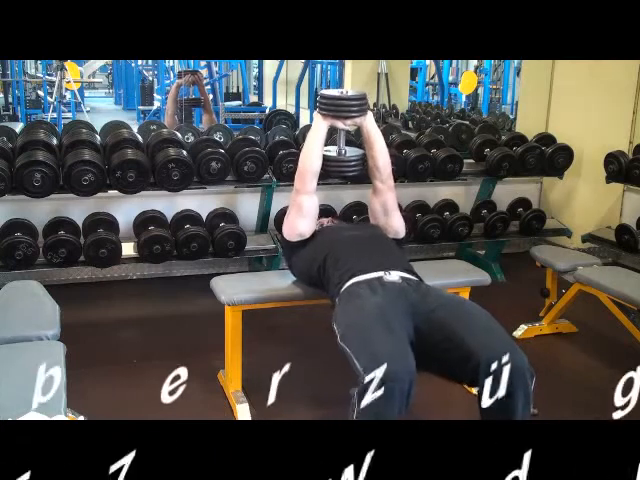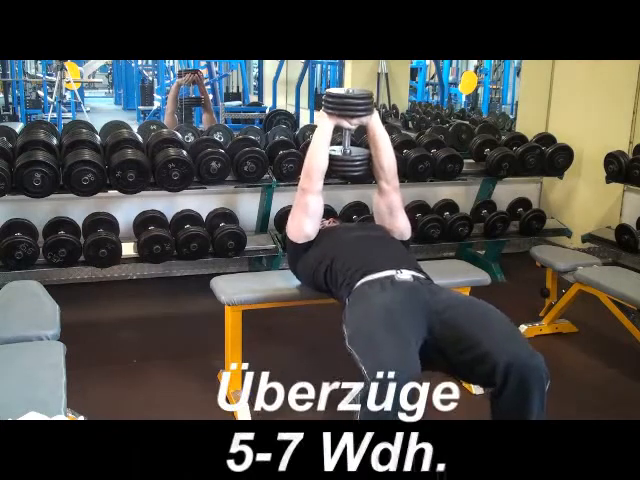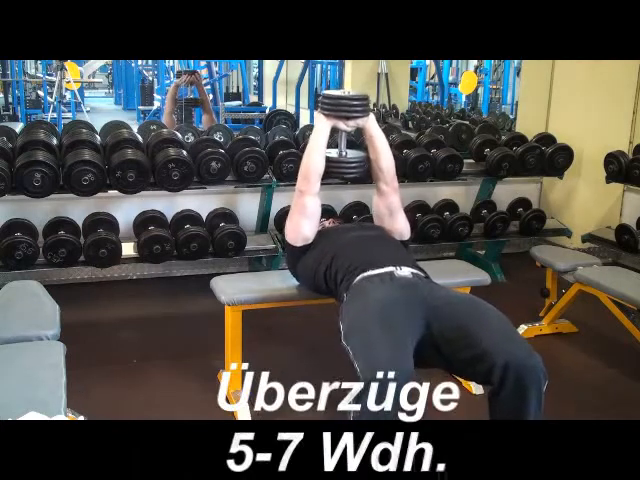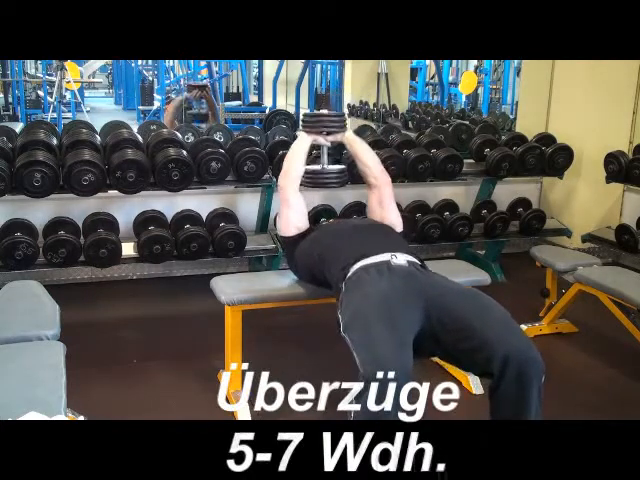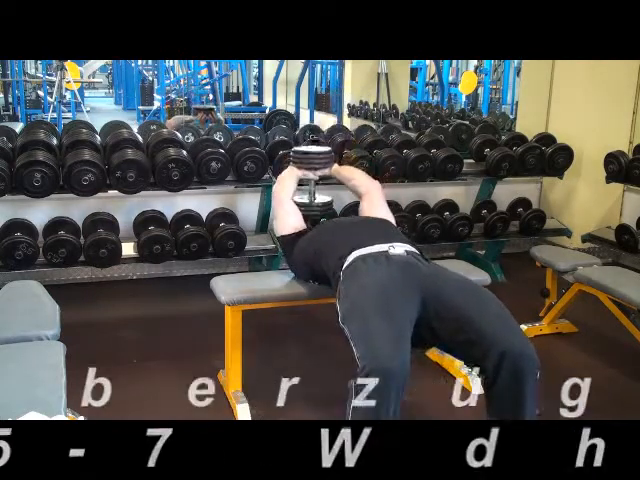
dt=1s
person 1, frame 1
left shoulder: (379, 233)
right shoulder: (303, 244)
left elbow: (383, 184)
right elbow: (304, 190)
left wrist: (367, 123)
right wrist: (320, 125)
left hip: (418, 291)
right hip: (362, 293)
left knee: (507, 367)
right knee: (390, 374)
person 1, frame 2
left shoulder: (384, 234)
right shoulder: (307, 247)
left elbow: (387, 184)
right elbow: (310, 189)
left wrist: (372, 122)
right wrist: (326, 124)
left hip: (429, 292)
right hip: (372, 293)
left knee: (525, 367)
right knee: (393, 377)
person 1, frame 3
left shoulder: (384, 235)
right shoulder: (306, 248)
left elbow: (387, 186)
right elbow: (307, 190)
left wrist: (369, 124)
right wrist: (323, 125)
left hip: (428, 289)
left knee: (523, 367)
right knee: (386, 378)
person 1, frame 4
left shoulder: (381, 227)
right shoulder: (305, 245)
left elbow: (379, 181)
right elbow: (287, 187)
left wrist: (346, 136)
right wrist: (305, 138)
left hip: (423, 278)
left knee: (521, 359)
right knee: (386, 374)
person 1, frame 5
left shoulder: (374, 223)
right shoulder: (303, 245)
left elbow: (371, 188)
right elbow: (281, 196)
left wrist: (332, 169)
right wrist: (296, 170)
left knee: (516, 355)
right knee: (384, 368)
